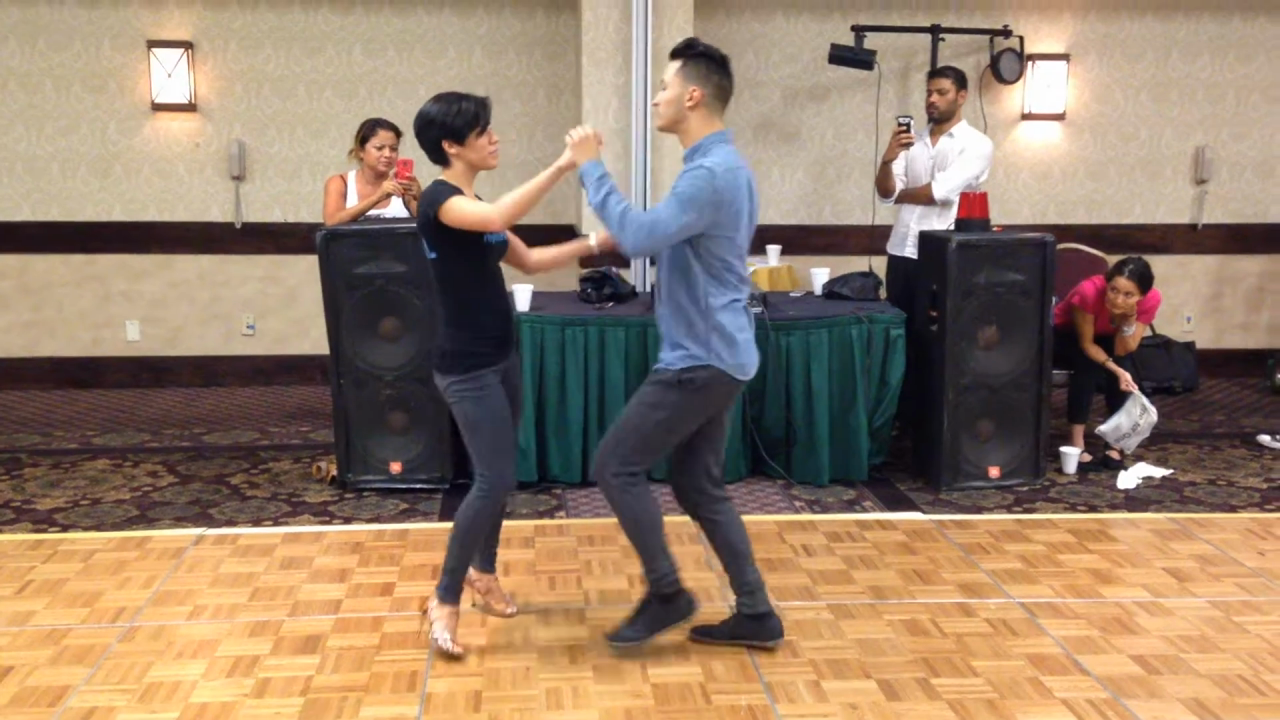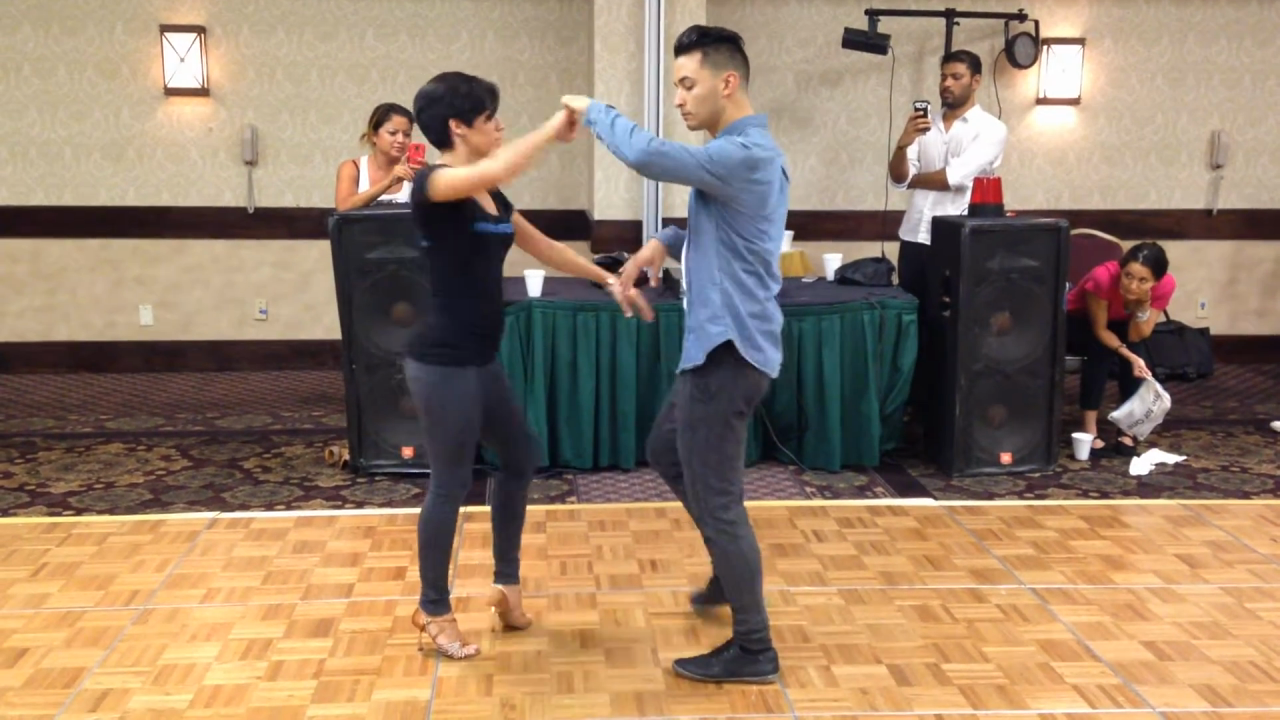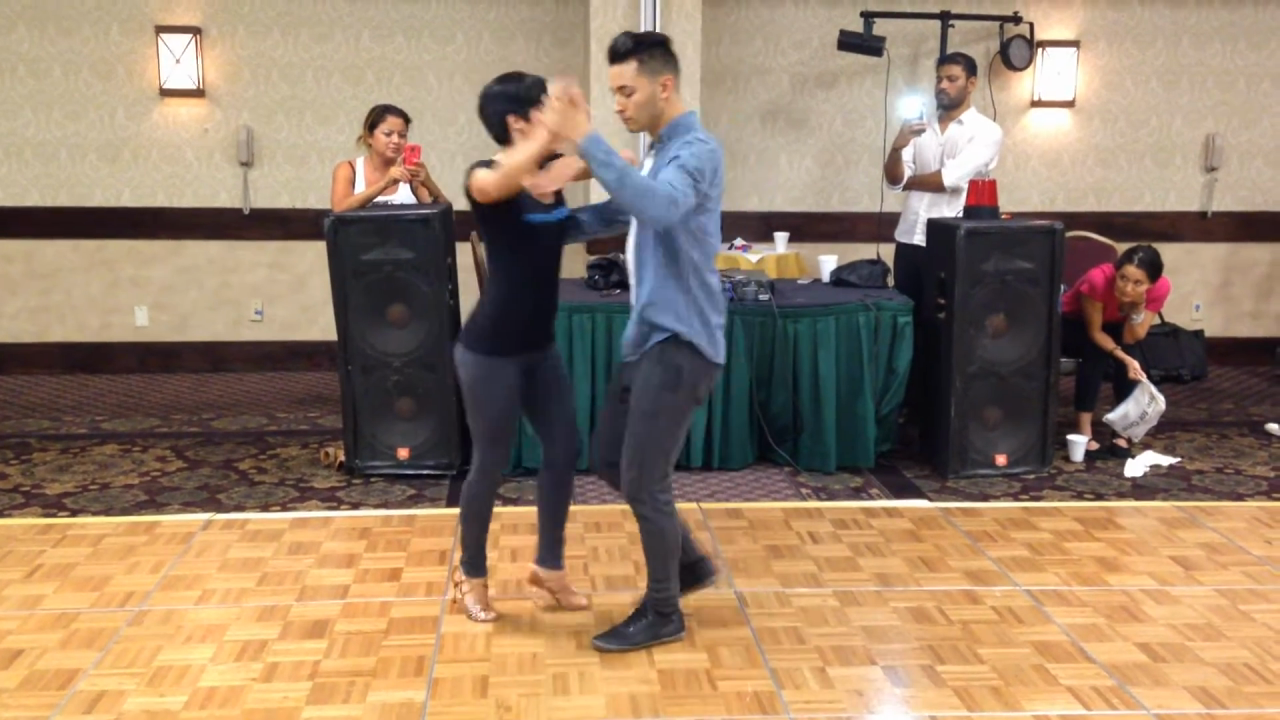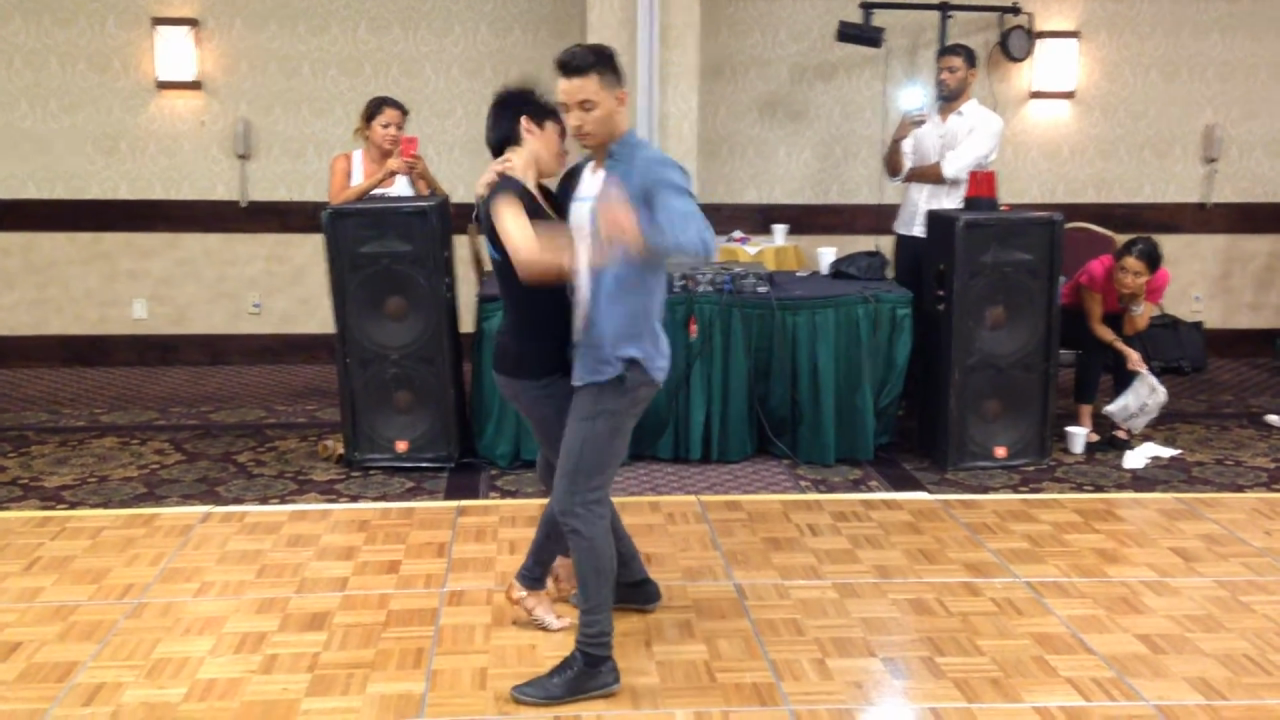
dt=1s
person 1, frame 1
left shoulder: (713, 172)
right shoulder: (717, 164)
left elbow: (641, 233)
left wrist: (591, 171)
right wrist: (648, 245)
left hip: (701, 359)
right hip: (721, 354)
left knee: (615, 465)
right knee: (701, 486)
left ankle: (664, 594)
right ankle: (755, 615)
person 1, frame 2
left shoulder: (743, 156)
right shoulder: (752, 152)
left elbow: (645, 155)
left wrist: (594, 110)
right wrist: (666, 241)
left hip: (727, 352)
right hip: (716, 347)
left knee: (716, 499)
right knee: (666, 458)
left ankle: (753, 648)
right ankle: (731, 577)
person 1, frame 3
left shoulder: (694, 150)
right shoulder: (660, 151)
left elbow: (660, 210)
right elbow: (610, 214)
left wrist: (584, 145)
left hip: (679, 341)
right hip: (648, 336)
left knee: (644, 478)
right knee: (611, 459)
left ankle: (662, 612)
right ankle: (687, 561)
person 1, frame 4
left shoulder: (653, 171)
right shoulder: (580, 173)
left elbow: (700, 242)
right elbow: (548, 236)
left wrist: (642, 237)
right wrist: (506, 194)
left hip: (625, 359)
right hip: (592, 354)
left knee: (575, 499)
right knee: (580, 484)
left ankle: (594, 661)
right ankle: (633, 582)
person 2, frame 1
left shoulder: (479, 207)
right shoulder: (439, 200)
left elbow: (524, 257)
right elbow: (498, 217)
left wrist: (590, 244)
right wrist: (560, 167)
left hip: (499, 358)
right hip: (466, 367)
left knee: (500, 473)
right knee: (492, 481)
left ankle: (482, 571)
right ankle: (444, 600)
person 2, frame 2
left shoulder: (491, 198)
right shoulder: (433, 186)
left elbow: (542, 245)
right elbow: (489, 170)
left wrist: (608, 279)
right wrist: (551, 129)
left hip: (477, 358)
right hip: (442, 360)
left knee: (521, 460)
right knee: (451, 484)
left ankle: (507, 585)
right ankle: (433, 610)
person 2, frame 3
left shoulder: (550, 176)
right shoulder: (485, 176)
right elbow: (497, 185)
left wrist: (573, 161)
right wrist: (556, 139)
left hip: (540, 346)
right hip: (490, 349)
left knee: (564, 453)
right knee: (490, 461)
left ankle: (549, 568)
right ankle: (471, 573)
person 2, frame 4
left shoulder: (536, 194)
right shoulder: (505, 197)
right elbow: (528, 256)
left hip: (537, 360)
right hip: (534, 371)
left knee: (560, 466)
left ankle: (562, 561)
right ankle: (530, 584)
person 3, frame 1
left shoulder: (977, 144)
right shoulder: (913, 140)
left elbow: (941, 191)
right elbow: (885, 193)
left wrist: (899, 194)
right wrist: (887, 160)
right hip: (901, 252)
right ankle: (904, 413)
person 3, frame 2
left shoulder: (991, 128)
right shoulder: (925, 125)
left elbow: (956, 177)
right elbow: (898, 178)
left wrist: (912, 179)
right wrist: (902, 145)
right hip: (914, 236)
person 3, frame 3
left shoulder: (986, 131)
right shoulder: (922, 126)
left elbow: (944, 176)
right elbow: (894, 178)
left wrist: (907, 187)
right wrist: (897, 148)
right hip: (910, 255)
right ankle: (909, 401)
person 3, frame 4
left shoulder: (986, 122)
right shoulder: (921, 117)
left elbow: (951, 170)
right elbow: (894, 171)
left wrist: (909, 173)
right wrist: (898, 139)
right hip: (910, 229)
right ankle: (909, 390)
person 4, frame 1
left shoulder: (1151, 299)
right shoulder: (1089, 291)
left elbow: (1123, 351)
right elbow: (1086, 344)
left wrist: (1130, 317)
right wrist: (1116, 370)
left hip: (1106, 339)
right hip: (1064, 337)
left knee: (1123, 363)
right knee: (1089, 364)
right ankle: (1077, 443)
person 4, frame 2
left shoulder: (1165, 285)
right shoulder: (1103, 277)
left elbow: (1136, 337)
right elbow: (1099, 330)
left wrist: (1144, 304)
right wrist: (1130, 357)
left hip: (1119, 325)
right hip: (1077, 323)
left knee: (1137, 348)
right knee: (1101, 349)
left ankle: (1127, 429)
right ankle: (1089, 430)
person 4, frame 3
left shoulder: (1160, 288)
right shoulder: (1098, 280)
left elbow: (1130, 339)
right elbow: (1094, 332)
left wrist: (1138, 306)
right wrist: (1124, 358)
left hip: (1113, 327)
right hip: (1072, 325)
left knee: (1131, 351)
right knee: (1096, 351)
right ankle: (1084, 433)
person 4, frame 4
left shoulder: (1159, 279)
right shoulder: (1097, 271)
left elbow: (1131, 331)
right elbow: (1094, 323)
left wrist: (1138, 298)
right wrist: (1123, 349)
left hip: (1113, 318)
right hip: (1072, 317)
left knee: (1130, 343)
right knee: (1095, 343)
left ankle: (1122, 423)
right ankle: (1084, 424)
